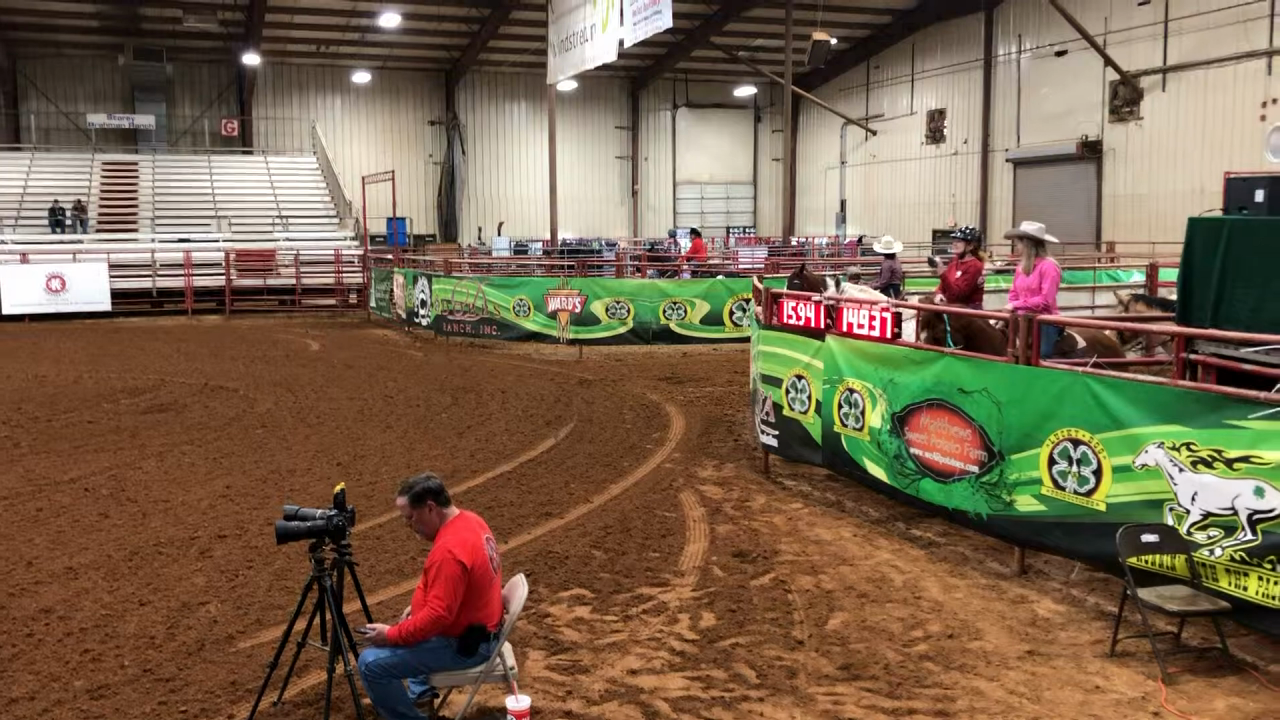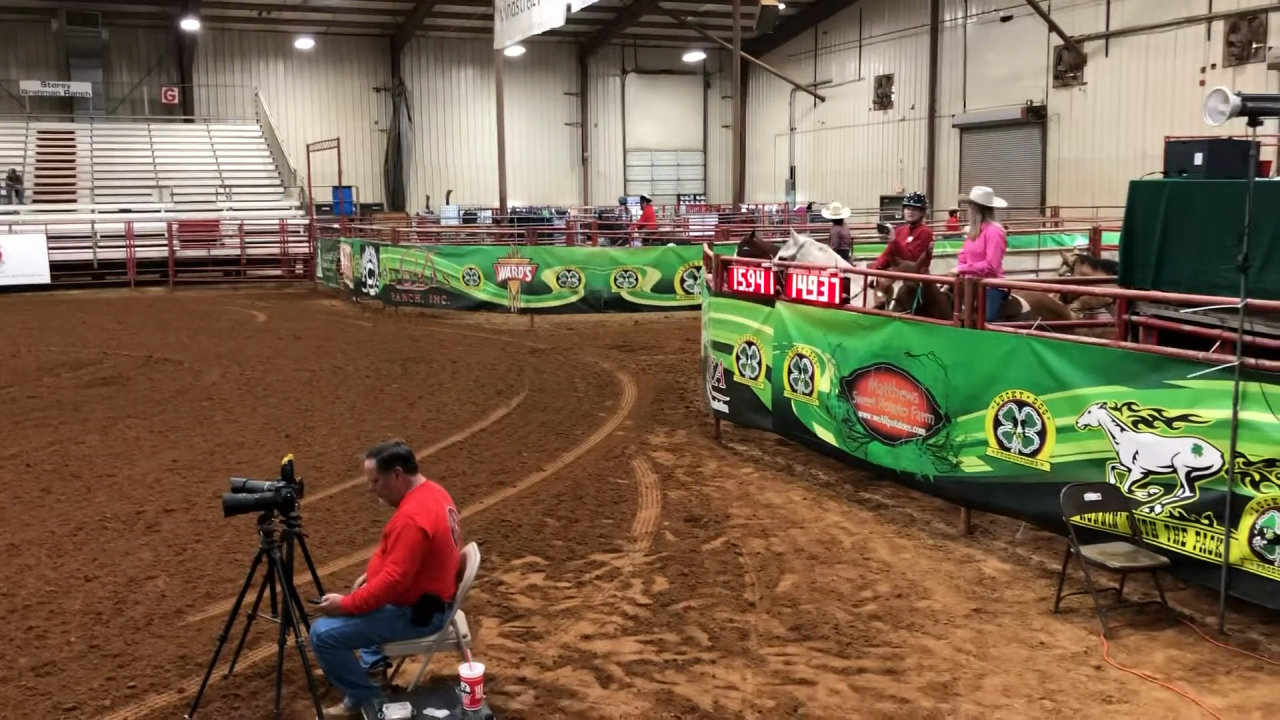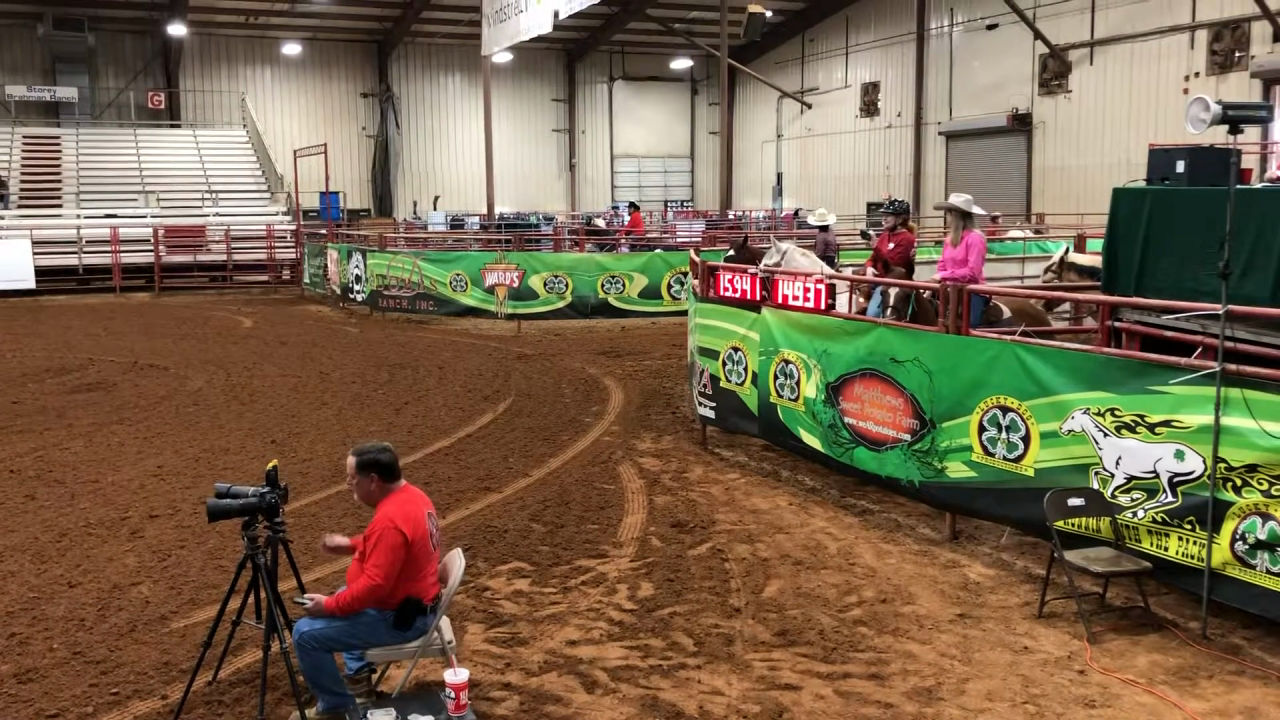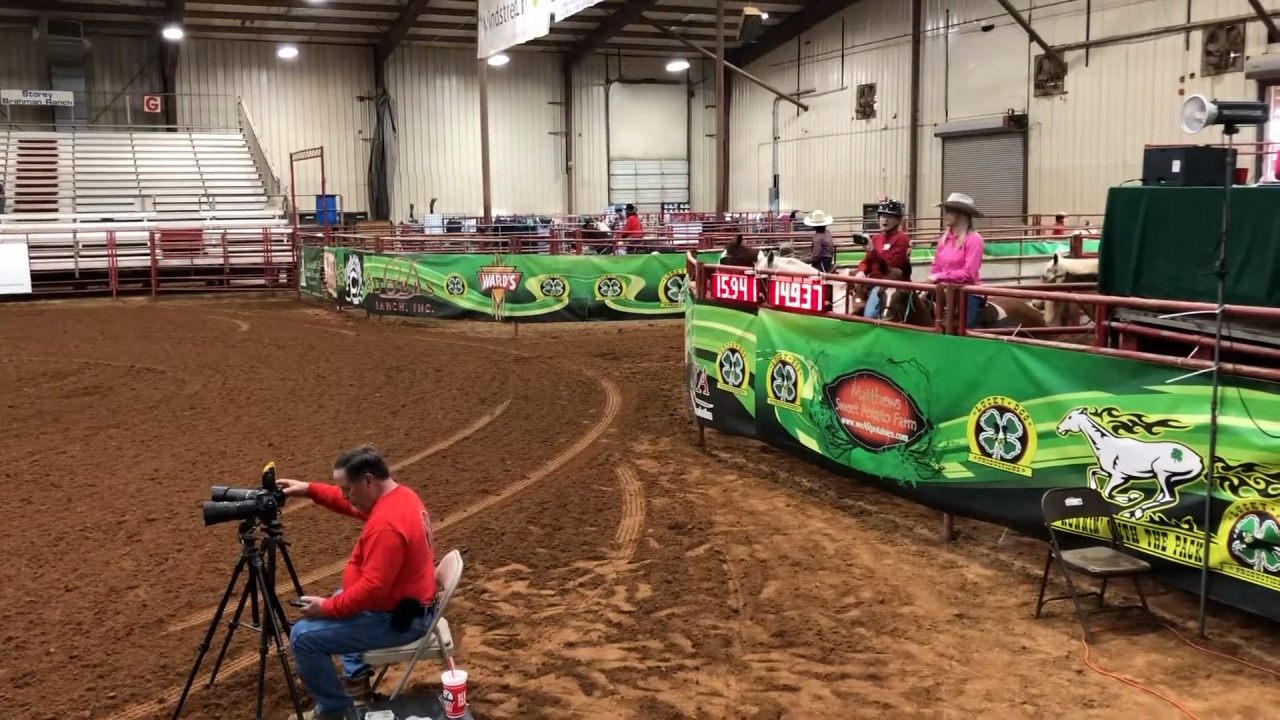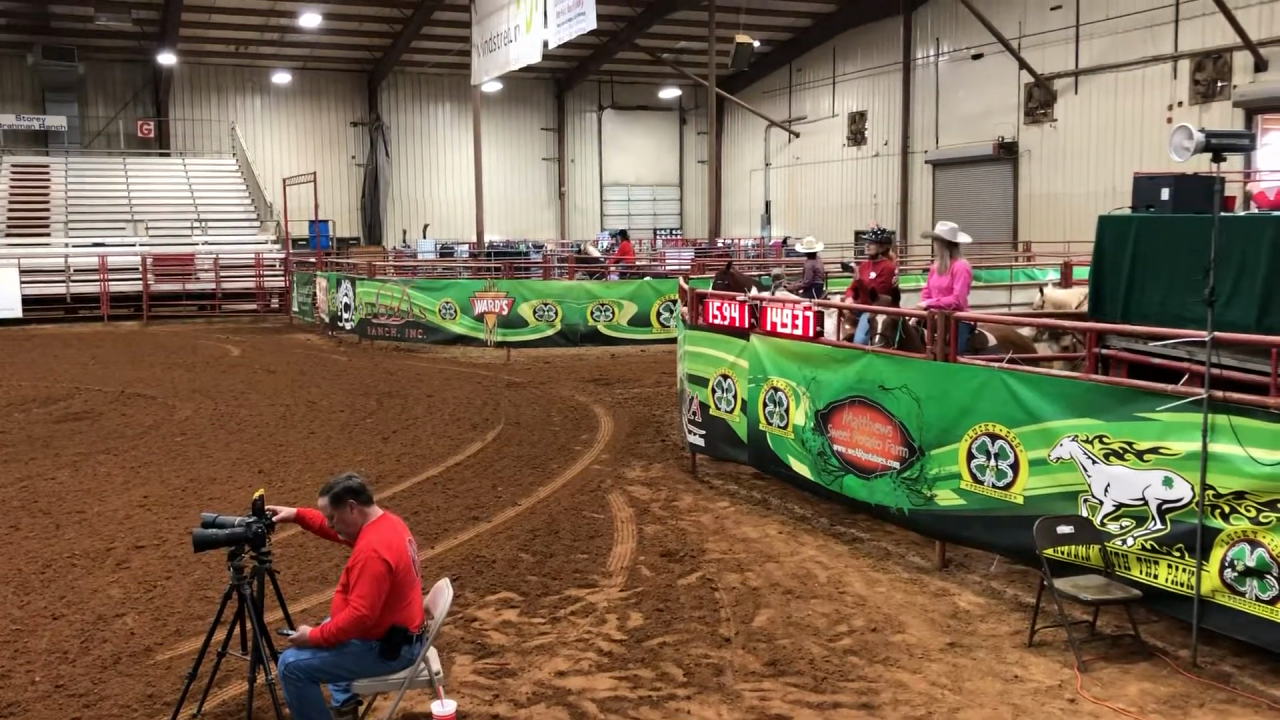
dt=1s
person 1, frame 1
left shoulder: (449, 550)
right shoulder: (471, 521)
left elbow: (438, 615)
left wrist: (391, 635)
right wrist: (419, 605)
left hip: (464, 644)
right hip: (477, 627)
left knee: (371, 663)
right knee: (410, 624)
right ankle: (420, 689)
person 1, frame 2
left shoulder: (412, 517)
right shoulder: (434, 492)
left elbow: (392, 582)
left wrist: (345, 604)
right wrist: (372, 575)
left hip: (418, 613)
right hip: (428, 598)
left knee: (323, 633)
right knee: (363, 597)
right ankle: (373, 663)
person 1, frame 3
left shoulder: (390, 520)
right shoulder: (412, 495)
left elbow: (374, 586)
left wrist: (328, 606)
right wrist: (352, 545)
left hip: (399, 617)
right hip: (412, 603)
left knee: (305, 633)
right knee: (344, 597)
right ankle: (358, 674)
person 1, frame 4
left shoulder: (386, 523)
right shoulder: (400, 495)
left elbow: (372, 588)
right elbow: (349, 502)
left wrist: (327, 607)
right wrist: (309, 489)
left hip: (397, 619)
right hip: (407, 604)
left knee: (303, 636)
right knee: (343, 600)
right ankle: (357, 677)
person 1, frame 5
left shoulder: (373, 550)
right shoulder: (388, 522)
left elbow: (360, 616)
right elbow: (336, 527)
left wrist: (313, 637)
right wrist: (297, 514)
left hip: (387, 648)
right hip: (397, 634)
left knee: (291, 665)
right knee: (330, 629)
